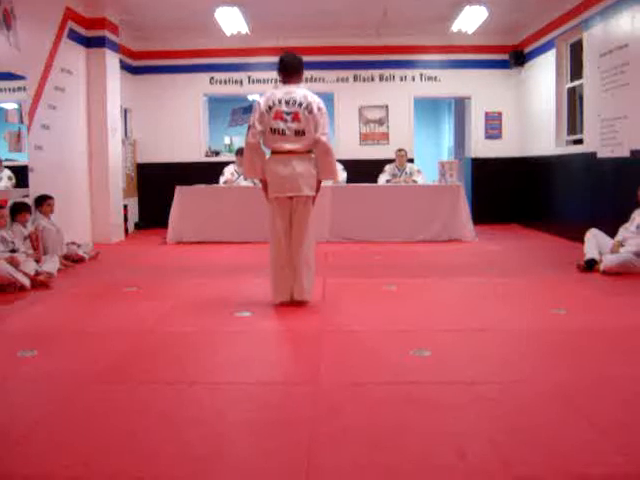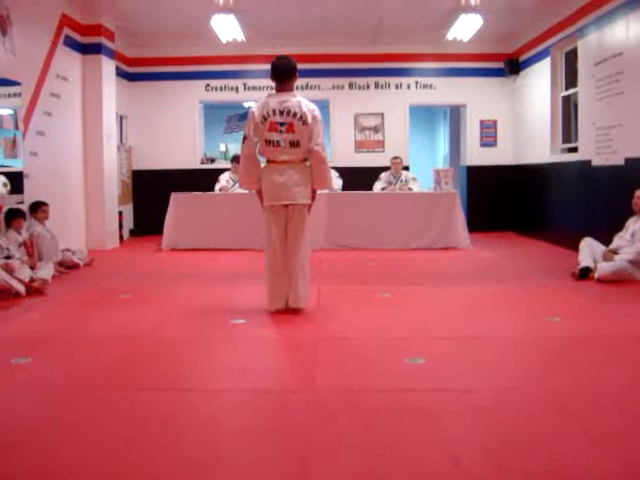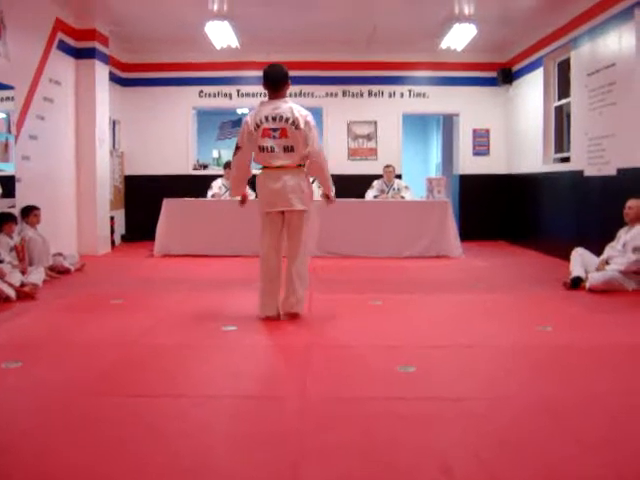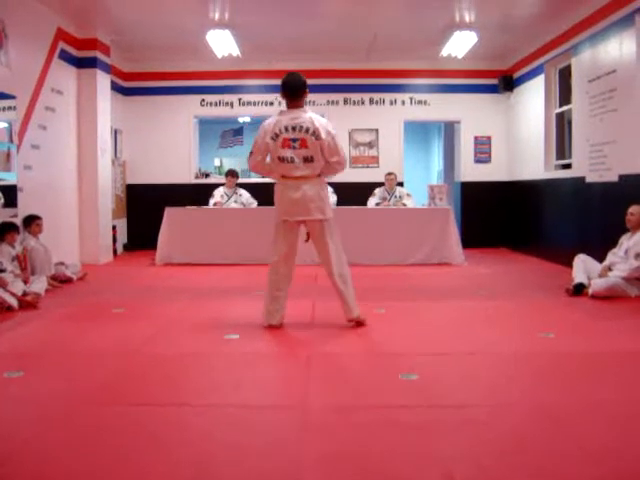
dt=0.4s
person 1, frame 1
left shoulder: (265, 100)
right shoulder: (314, 101)
left elbow: (252, 141)
right elbow: (323, 142)
left wrist: (261, 175)
right wrist: (322, 177)
left hip: (276, 169)
right hip: (304, 169)
left knee: (279, 236)
right knee: (303, 235)
left ankle: (282, 294)
right ankle: (301, 293)
person 1, frame 2
left shoulder: (259, 109)
right shoulder: (309, 109)
left elbow: (248, 151)
right elbow: (317, 152)
left wrist: (256, 185)
right wrist: (317, 186)
left hip: (271, 179)
right hip: (299, 178)
left knee: (275, 244)
right knee: (298, 243)
left ankle: (277, 301)
right ankle: (296, 300)
person 1, frame 3
left shoulder: (253, 117)
right shoulder: (301, 114)
left elbow: (241, 157)
right elbow: (315, 155)
left wrist: (240, 190)
right wrist: (327, 187)
left hip: (268, 183)
right hip: (296, 183)
left knee: (269, 250)
right knee: (297, 249)
left ankle: (269, 308)
right ankle: (293, 304)
person 1, frame 4
left shoulder: (270, 126)
right shoulder: (320, 124)
left elbow: (255, 162)
right elbow: (338, 162)
left hip: (286, 195)
right hip: (314, 194)
left knee: (281, 259)
right knee: (332, 256)
left ankle: (273, 316)
right ankle: (352, 312)
